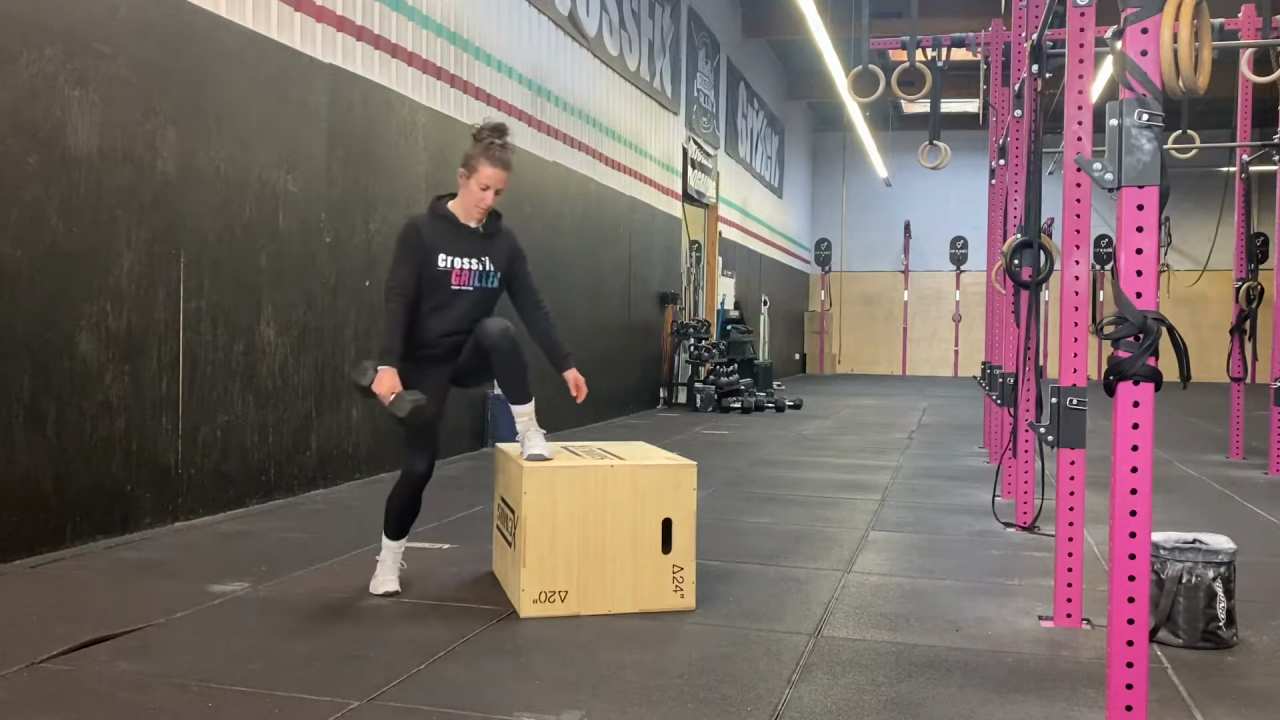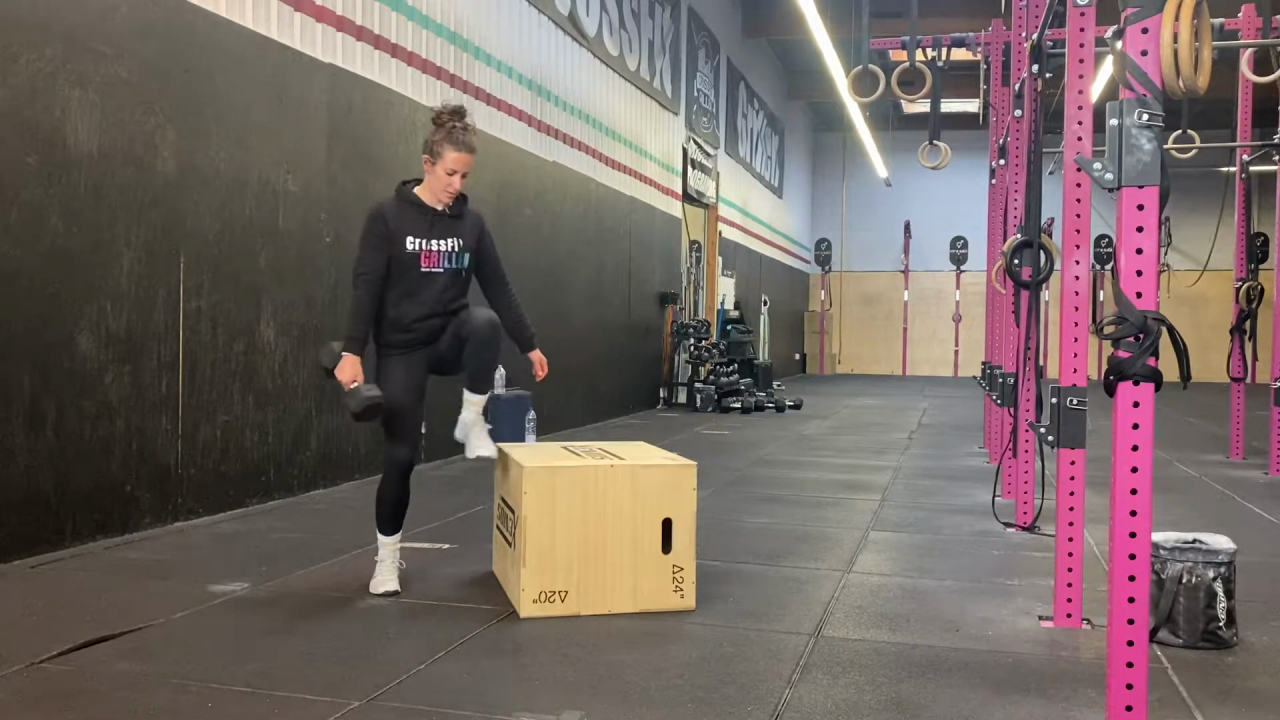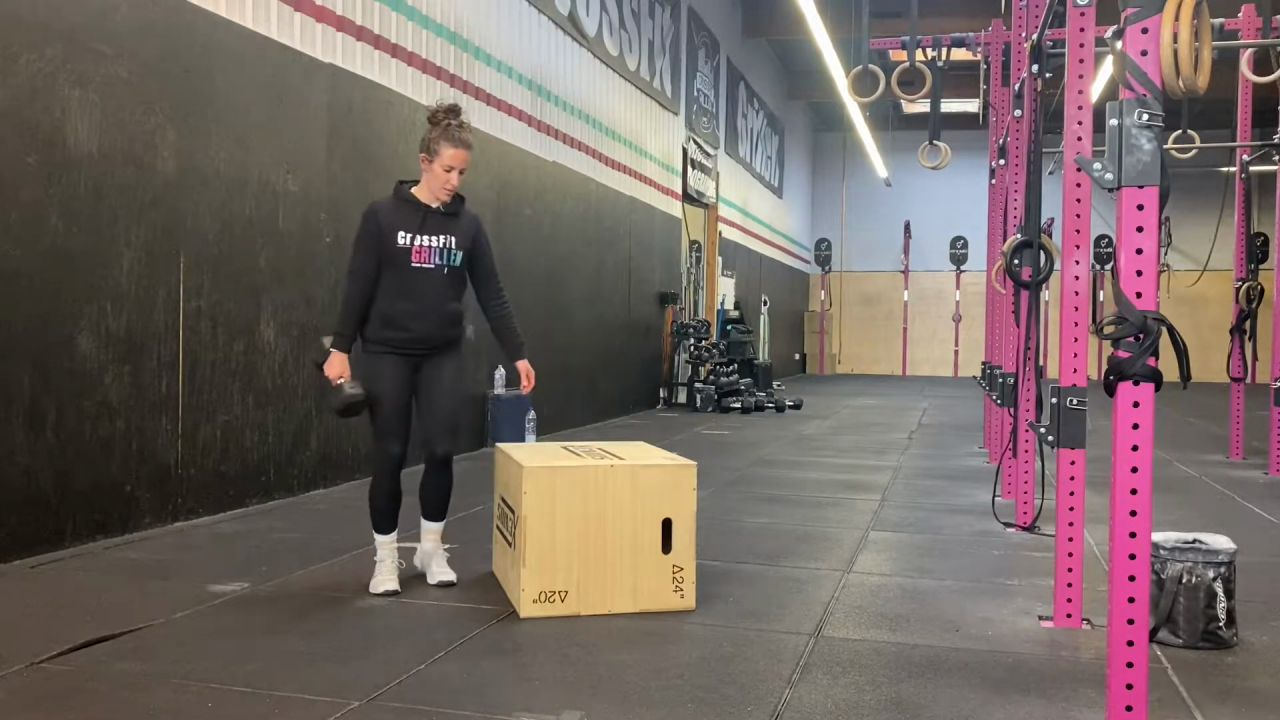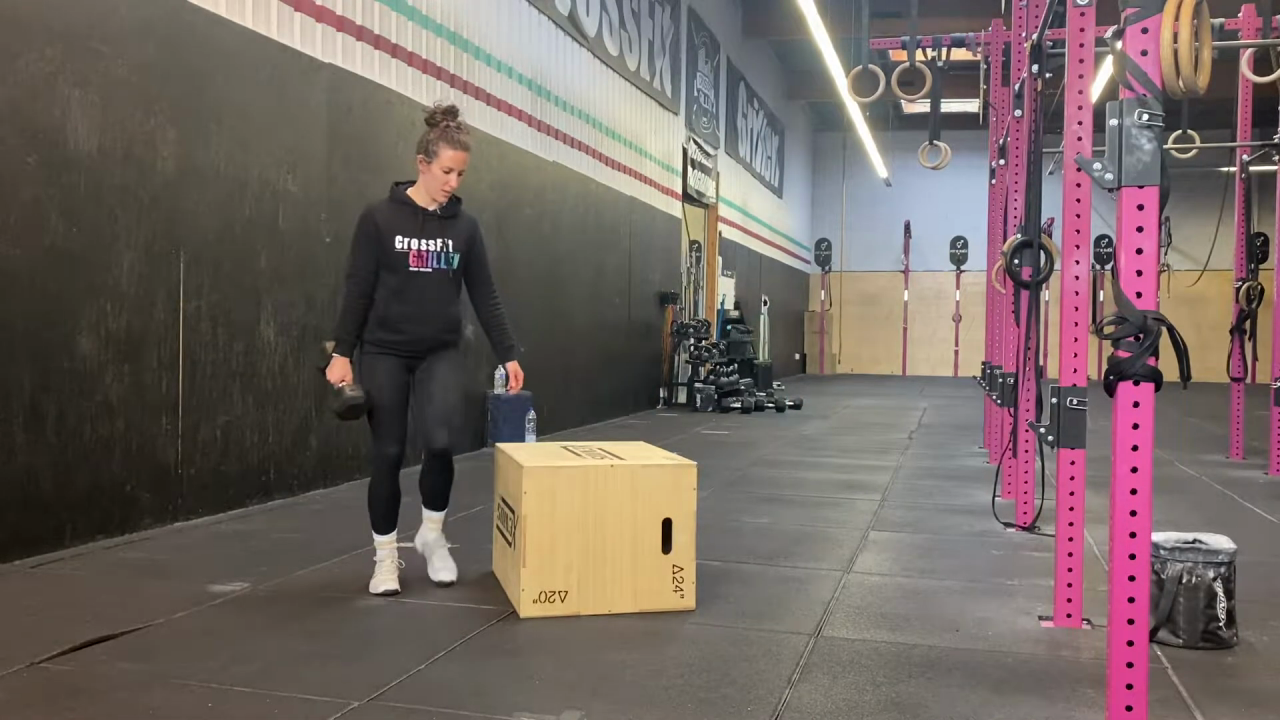
dt=0.3s
person 1, frame 1
left shoulder: (503, 240)
right shoulder: (421, 230)
left elbow: (532, 308)
right elbow: (397, 301)
left wrist: (566, 365)
right wrist: (387, 366)
left hip: (473, 353)
right hip: (423, 360)
left knee: (500, 330)
right knee: (418, 466)
left ankle: (528, 432)
right ankle: (389, 558)
person 1, frame 2
left shoulder: (471, 222)
right shoulder: (387, 216)
left elbow: (498, 288)
right elbow: (366, 288)
left wrist: (529, 344)
right wrist: (352, 352)
left hip: (451, 334)
right hip: (401, 348)
left knee: (483, 321)
right knee: (400, 455)
left ankle: (473, 422)
right ankle: (387, 558)
person 1, frame 3
left shoulder: (468, 223)
right shoulder: (382, 215)
left elbow: (492, 294)
right elbow: (358, 286)
left wrist: (518, 354)
right wrist: (340, 348)
left hip: (444, 350)
right hip: (387, 350)
left knee: (440, 452)
right knee: (390, 453)
left ankle: (431, 549)
right ankle: (386, 558)
person 1, frame 4
left shoulder: (464, 225)
right shoulder: (379, 217)
left elbow: (484, 295)
right elbow: (357, 290)
left wrist: (508, 355)
right wrist: (342, 353)
left hip: (440, 349)
right hip: (384, 350)
left knee: (441, 446)
right knee: (388, 452)
left ankle: (432, 536)
right ankle: (386, 558)
